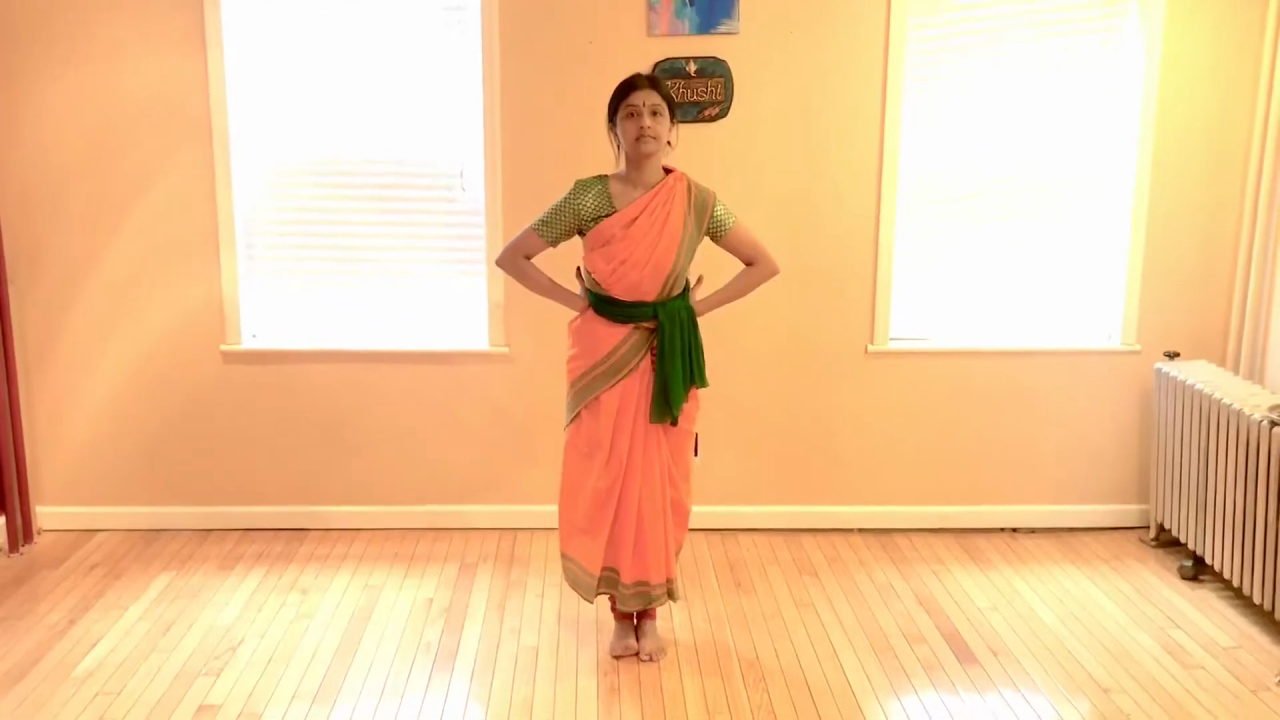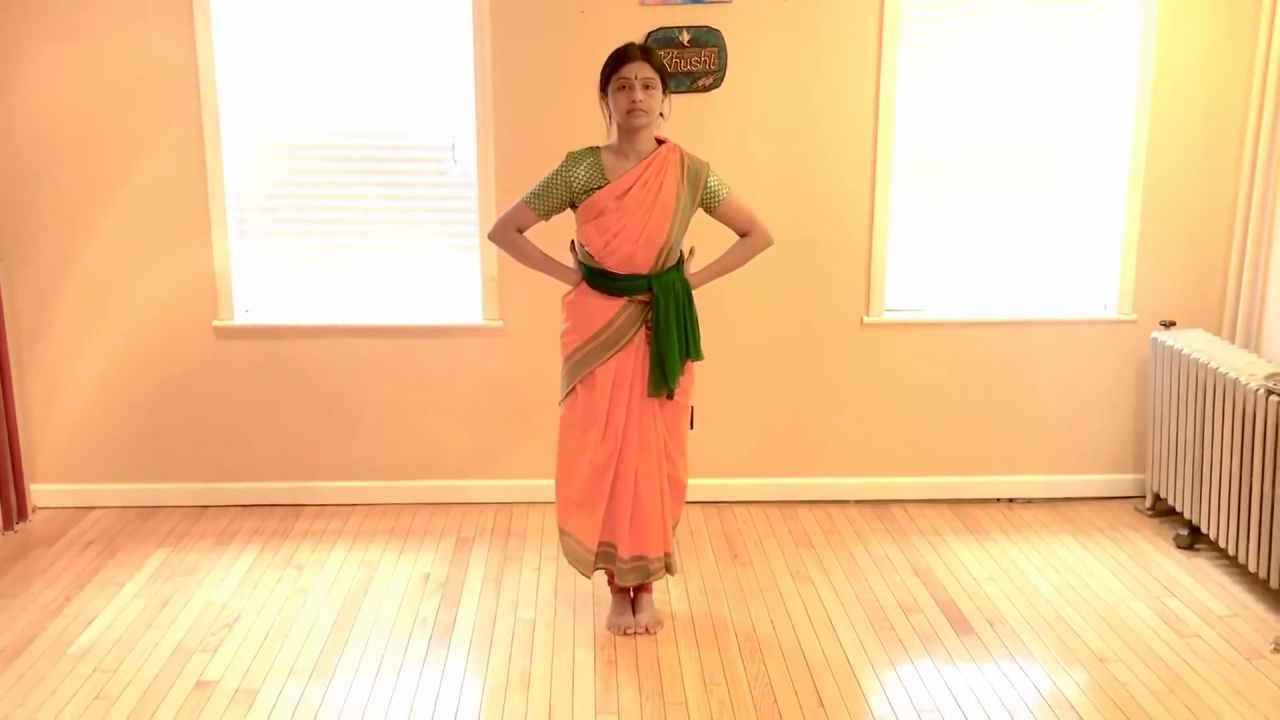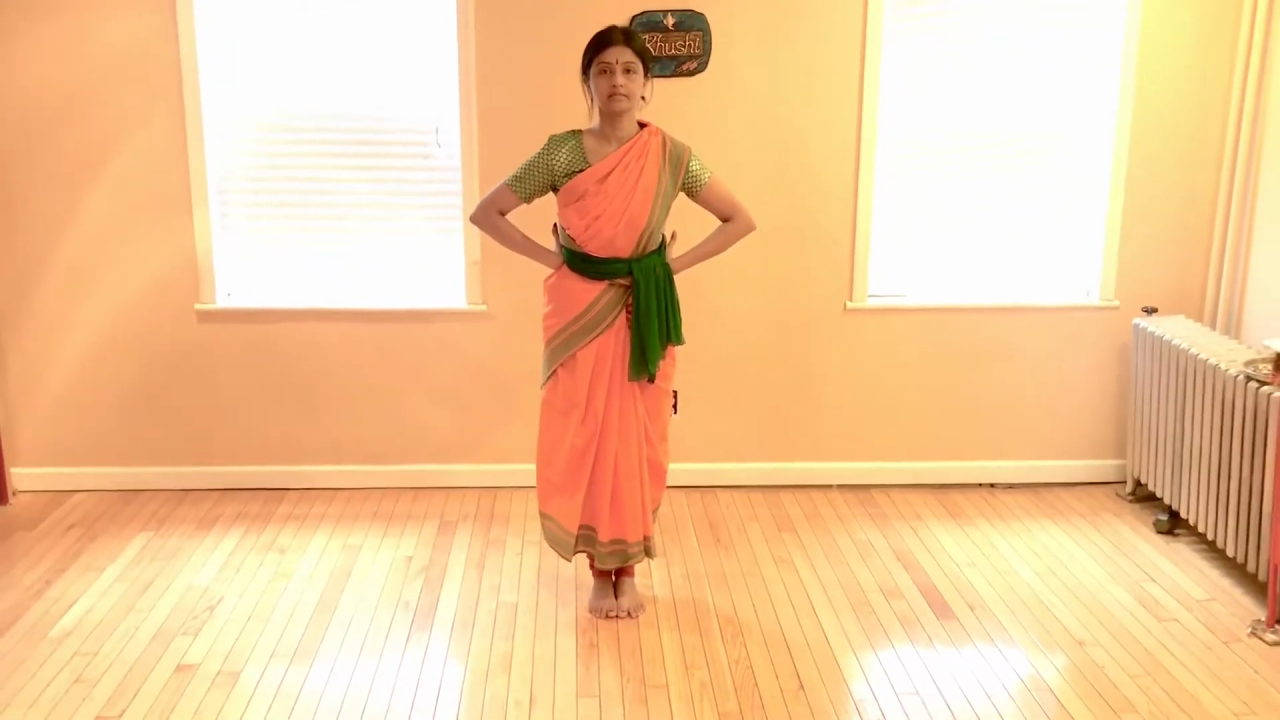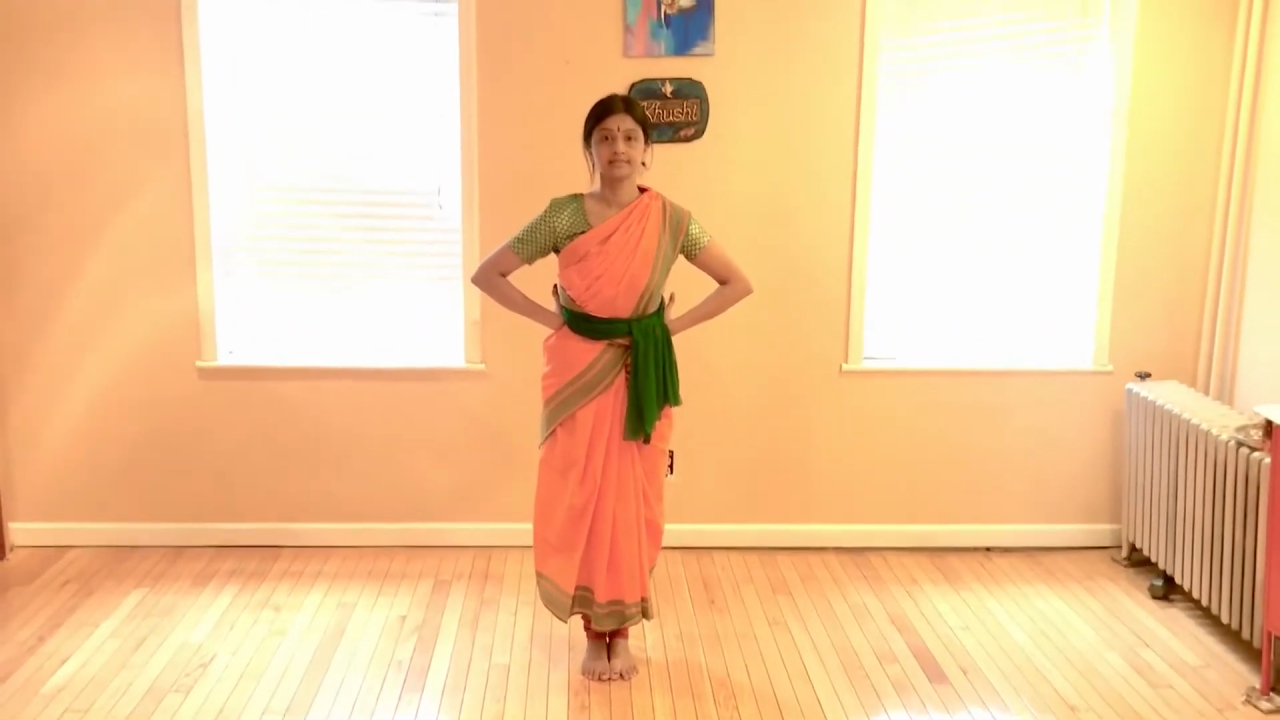
dt=1s
person 1, frame 1
left shoulder: (696, 201)
right shoulder: (587, 197)
left elbow: (764, 264)
right elbow: (511, 257)
left wrist: (700, 305)
right wrist: (575, 300)
left hip: (667, 357)
right hip: (604, 355)
left knee: (660, 482)
right knee: (606, 481)
left ankle: (649, 612)
right ankle: (621, 614)
person 1, frame 2
left shoulder: (690, 172)
right shoulder: (579, 169)
left elbow: (758, 235)
right elbow: (504, 230)
left wrist: (695, 278)
right wrist: (569, 274)
left hip: (662, 329)
right hip: (598, 328)
left knee: (655, 456)
right knee: (602, 455)
left ankle: (647, 585)
right ankle: (618, 588)
person 1, frame 3
left shoulder: (671, 156)
right shoulder: (561, 153)
left elbow: (740, 220)
right elbow: (485, 213)
left wrist: (676, 263)
right wrist: (550, 257)
left hip: (643, 313)
right hip: (580, 311)
left knee: (636, 438)
right knee: (584, 439)
left ankle: (628, 568)
right ankle: (600, 571)
person 1, frame 4
left shoulder: (671, 220)
right shoulder: (563, 215)
left elbow: (737, 283)
right elbow: (487, 274)
left wrist: (675, 323)
right wrist: (549, 317)
left hip: (641, 375)
right hip: (579, 372)
left knee: (632, 499)
right knee: (580, 498)
left ankle: (621, 630)
right ankle: (593, 632)
